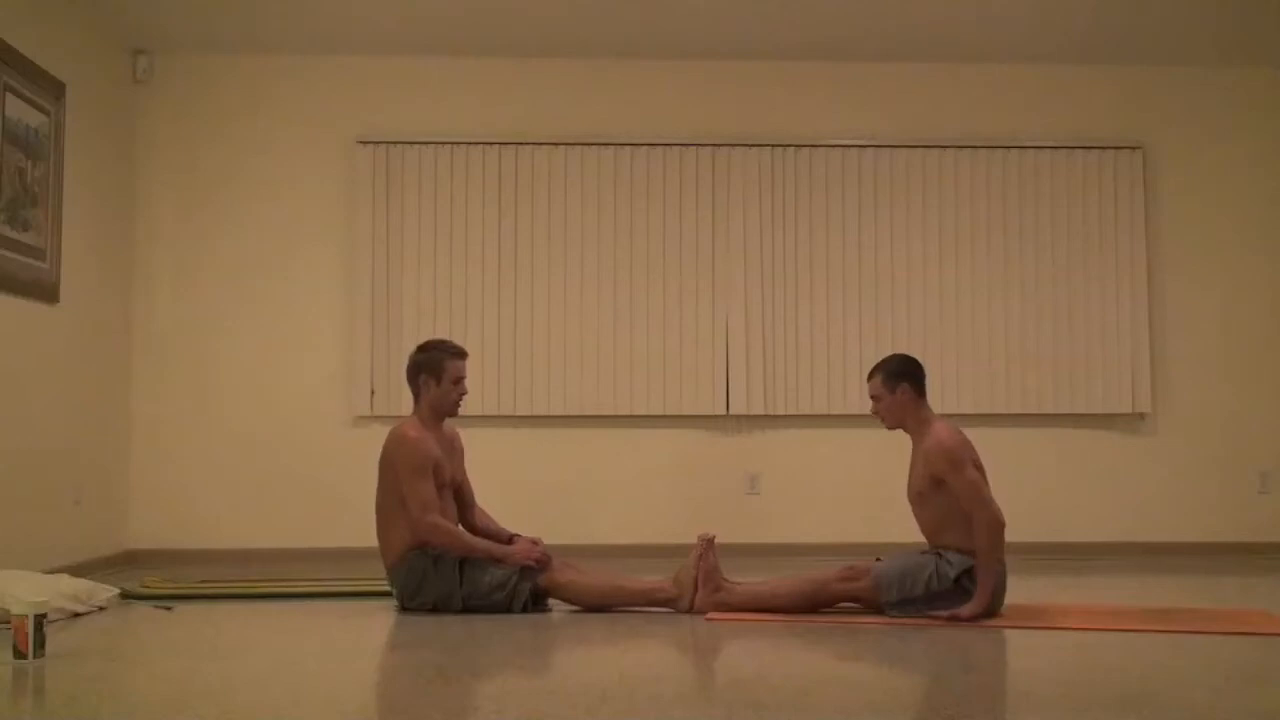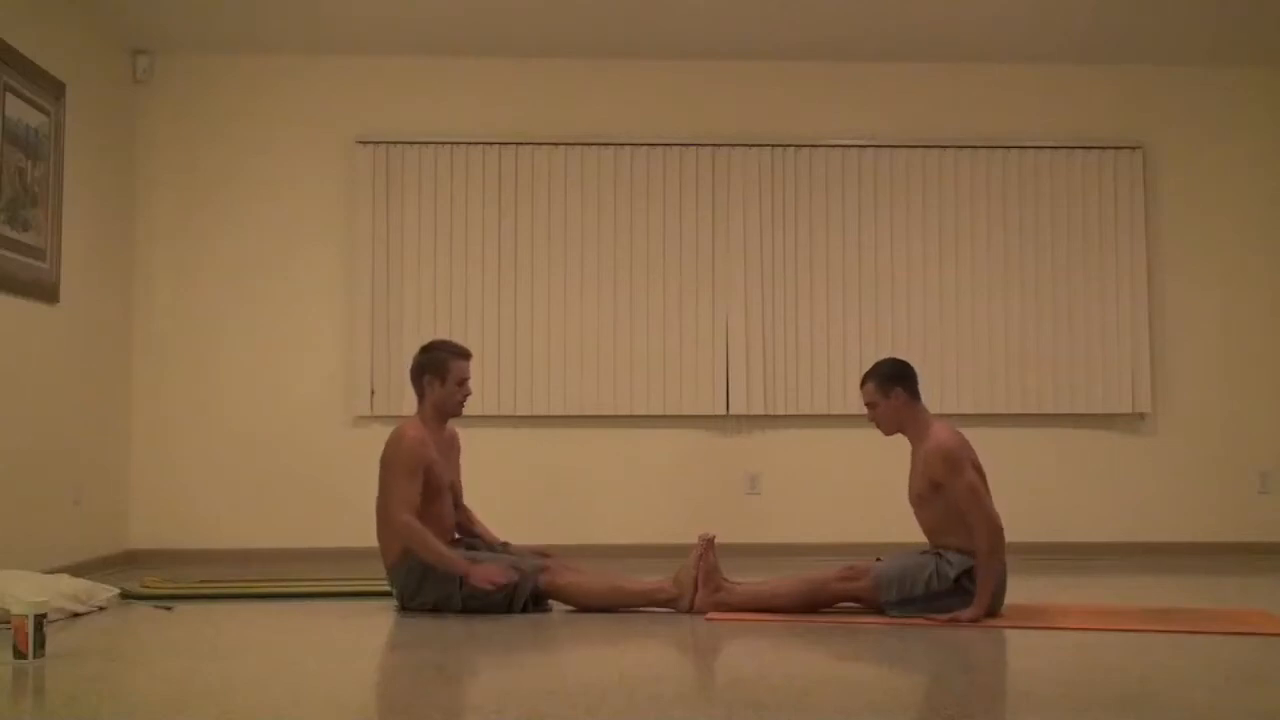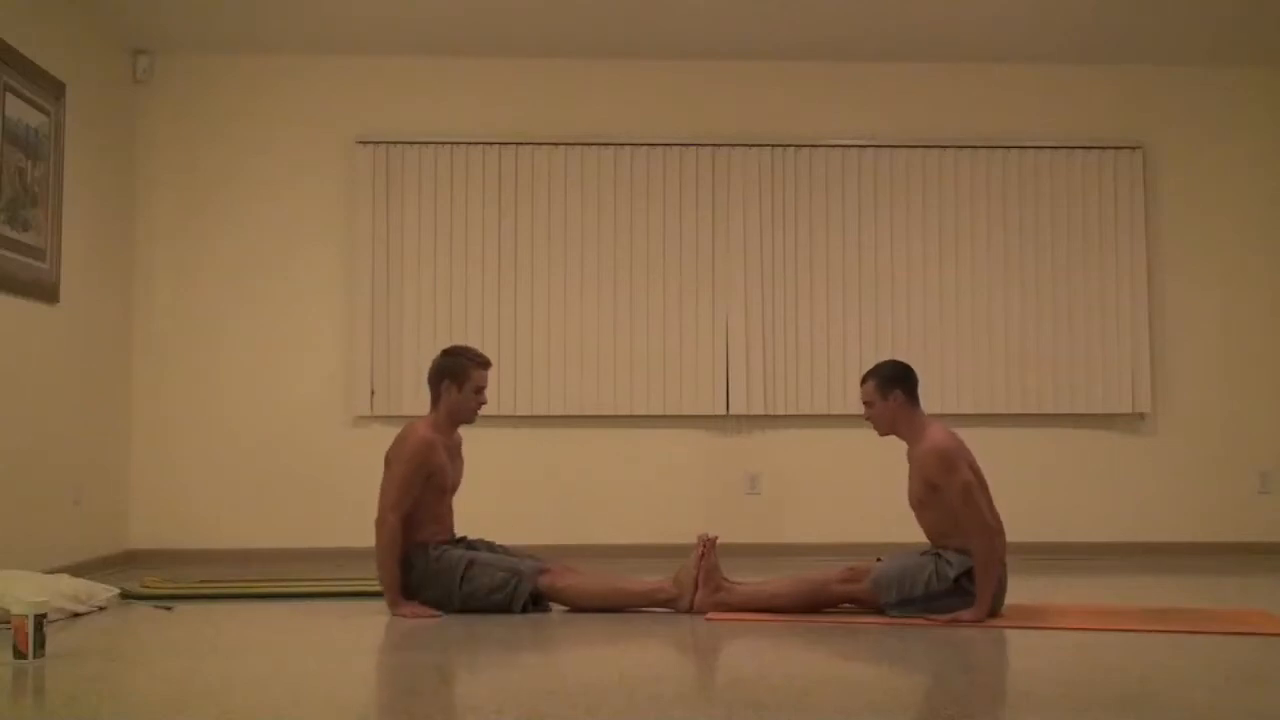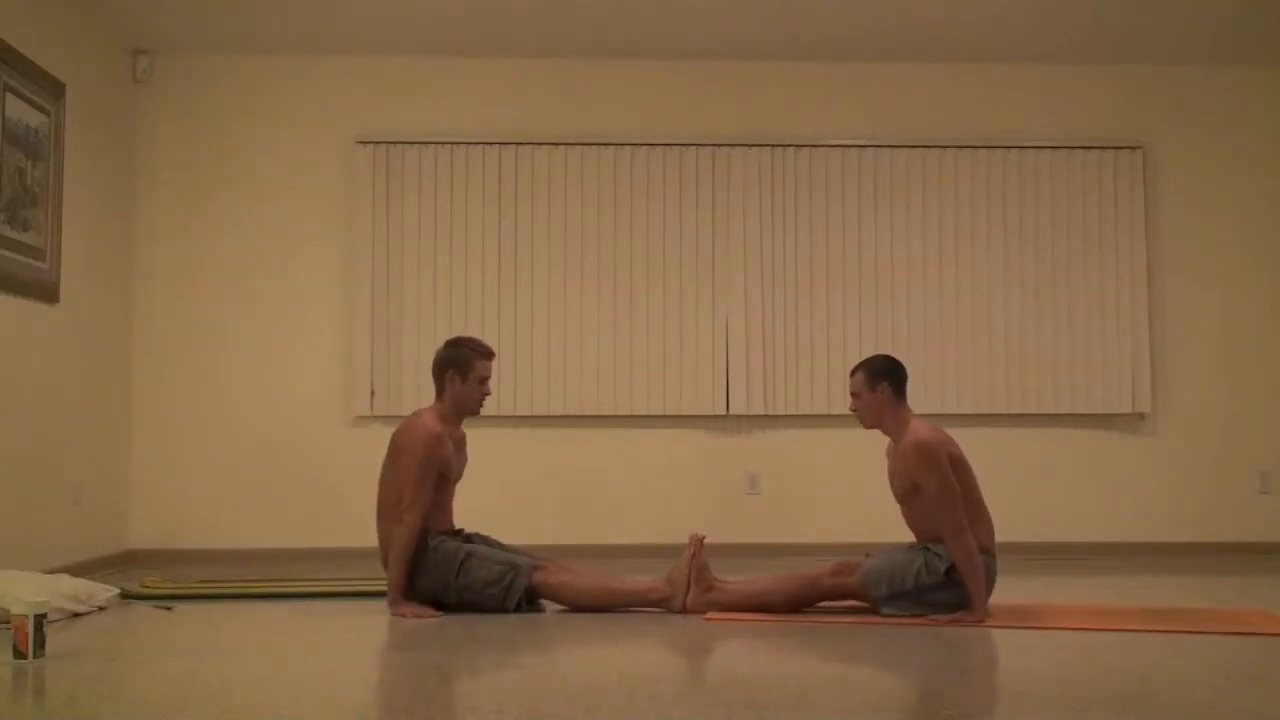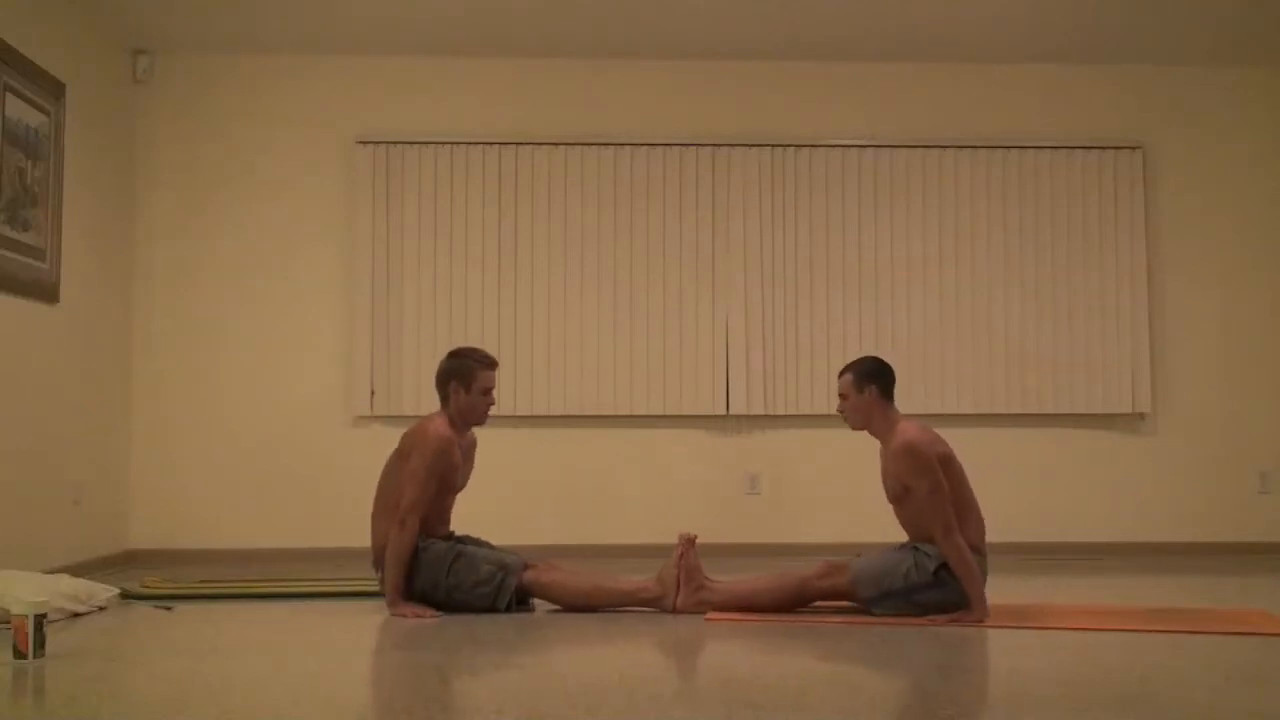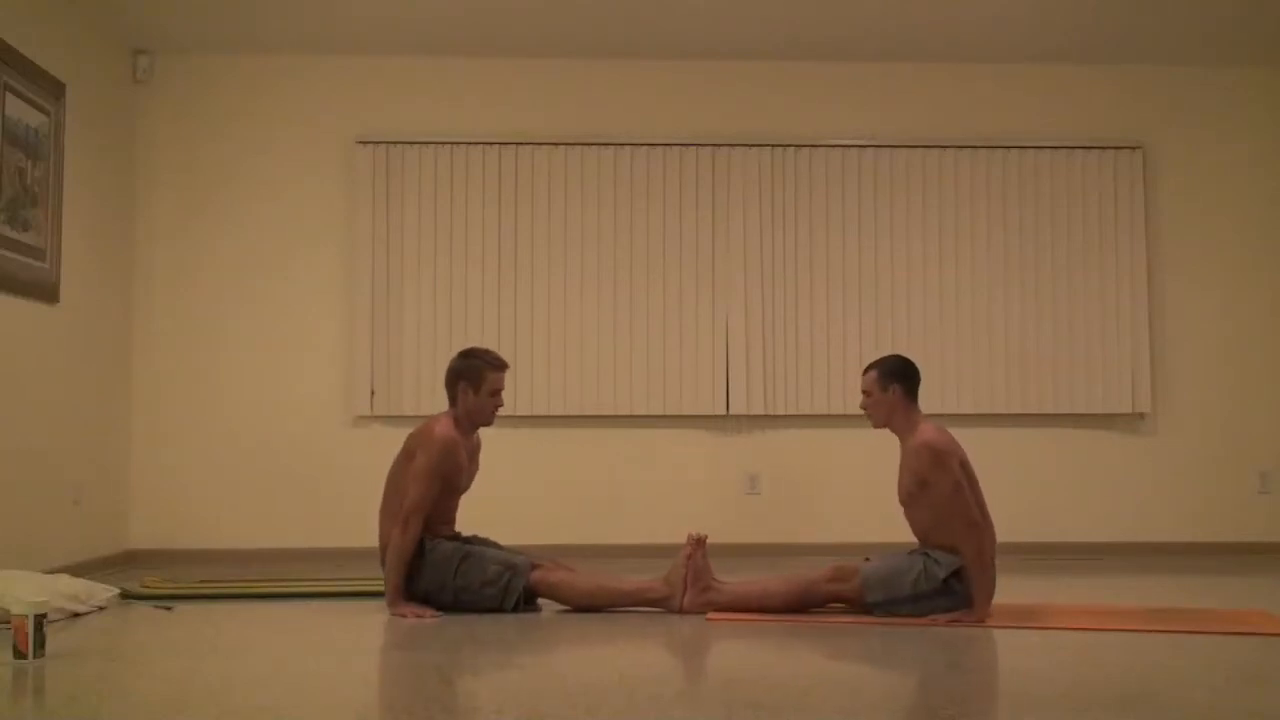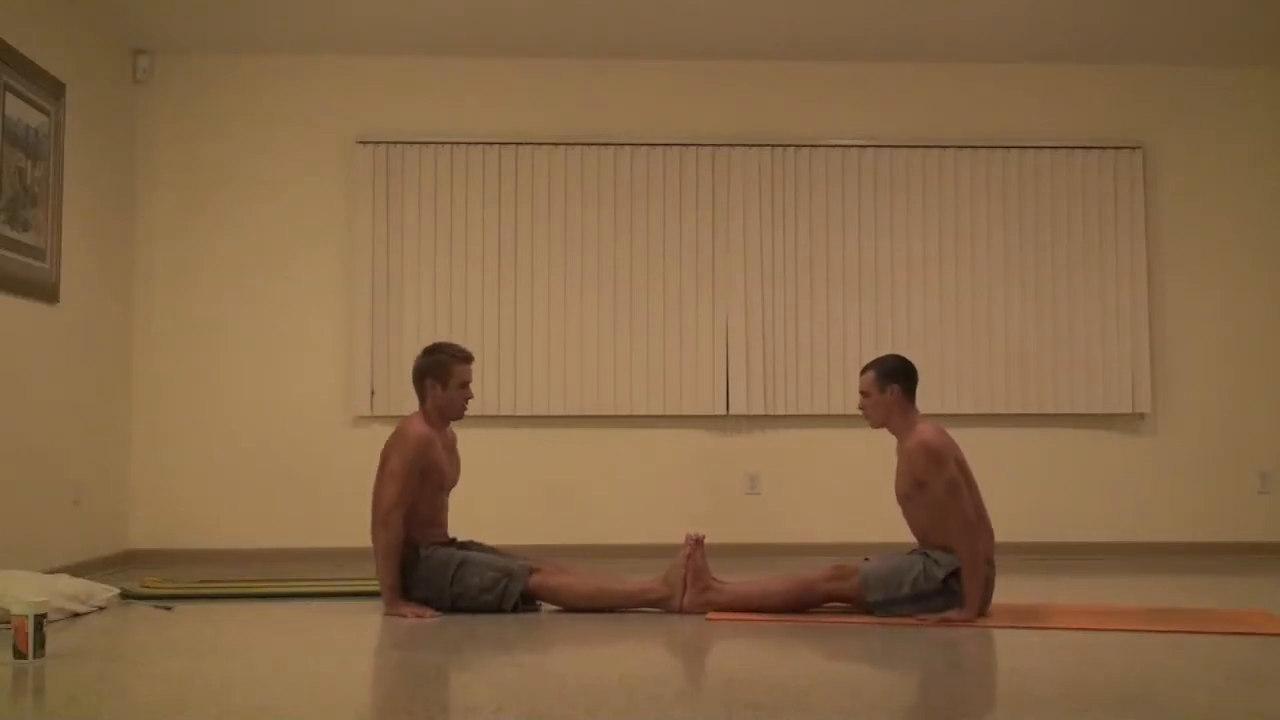
dt=0.5s
person 1, frame 1
left shoulder: (449, 438)
right shoulder: (410, 441)
left elbow: (470, 512)
right elbow: (429, 525)
left wrist: (512, 540)
right wrist: (504, 552)
left hip: (442, 559)
right hip: (420, 571)
left knee: (548, 564)
right knee: (545, 573)
left ankle: (668, 590)
right ankle: (672, 593)
person 1, frame 2
left shoulder: (448, 438)
right shoulder: (411, 442)
right elbow: (403, 523)
left wrist: (507, 548)
right wrist: (466, 570)
left hip: (446, 555)
right hip: (420, 571)
left knee: (553, 567)
right knee: (543, 575)
left ankle: (668, 590)
right ankle: (672, 592)
person 1, frame 3
left shoulder: (451, 440)
right shoulder: (420, 442)
right elbow: (388, 521)
right wrist: (396, 599)
left hip: (447, 551)
right hip: (423, 565)
left knee: (551, 569)
right knee: (544, 578)
left ankle: (667, 590)
right ankle: (671, 593)
person 1, frame 4
left shoulder: (454, 434)
right shoulder: (427, 433)
right elbow: (409, 517)
right wrist: (397, 598)
left hip: (445, 544)
right hip: (422, 558)
left knee: (545, 567)
right knee: (539, 576)
left ankle: (660, 590)
right ankle: (664, 593)
person 1, frame 5
left shoulder: (466, 440)
right shoulder: (437, 437)
right elbow: (406, 519)
right wrist: (395, 598)
left hip: (435, 549)
right hip: (413, 562)
left knee: (539, 568)
right knee: (529, 575)
left ankle: (652, 590)
right ankle: (655, 592)
person 1, frame 6
left shoulder: (471, 441)
right shoulder: (441, 438)
right elbow: (408, 519)
right wrist: (395, 598)
left hip: (440, 550)
right hip: (419, 562)
left knee: (548, 567)
right knee: (537, 575)
left ankle: (659, 592)
right ankle: (662, 593)
person 1, frame 7
left shoulder: (445, 436)
right shoulder: (416, 437)
right elbow: (387, 517)
right wrist: (392, 599)
left hip: (439, 554)
right hip: (416, 566)
left knee: (542, 568)
right knee: (533, 578)
left ankle: (658, 591)
right ankle: (661, 593)
person 2, frame 1
left shoulder: (940, 445)
right shoulder: (926, 442)
left elbow: (991, 520)
left wrist: (980, 601)
left hip: (966, 576)
right hip: (952, 566)
left knee: (848, 581)
right knee: (852, 575)
left ankle: (724, 597)
right ankle: (728, 592)
person 2, frame 2
left shoulder: (940, 447)
right shoulder: (925, 444)
left elbow: (989, 526)
left wrist: (980, 605)
left hip: (966, 576)
right hip: (952, 567)
left knee: (848, 580)
right knee: (851, 576)
left ankle: (725, 596)
right ankle: (729, 591)
person 2, frame 3
left shoulder: (935, 449)
right shoulder: (919, 448)
left elbow: (984, 528)
left wrist: (981, 606)
left hip: (966, 576)
right hip: (952, 566)
left knee: (847, 583)
right knee: (850, 577)
left ankle: (726, 596)
right ankle: (729, 591)
person 2, frame 4
left shoulder: (919, 444)
right shoulder: (897, 447)
left elbow: (956, 530)
left wrist: (978, 607)
left hip: (956, 571)
right hip: (942, 562)
left knee: (837, 577)
right knee: (838, 573)
left ankle: (716, 596)
right ankle: (721, 593)
person 2, frame 5
left shoulder: (906, 446)
right shoulder: (894, 443)
left elbow: (946, 530)
left wrist: (977, 606)
left hip: (947, 571)
right hip: (935, 562)
left knee: (826, 577)
right knee: (829, 575)
left ankle: (706, 596)
right ankle: (710, 590)
person 2, frame 6
left shoulder: (926, 445)
right shoulder: (915, 442)
left elbow: (971, 526)
left wrist: (979, 606)
left hip: (954, 576)
right hip: (940, 566)
left knee: (835, 581)
right knee: (837, 577)
left ankle: (712, 596)
right ankle: (717, 592)
person 2, frame 7
left shoulder: (923, 445)
right shoulder: (911, 444)
left elbow: (966, 525)
left wrist: (970, 607)
left hip: (953, 577)
right hip: (941, 566)
left knee: (835, 581)
right knee: (836, 577)
left ankle: (712, 597)
right ankle: (717, 592)
